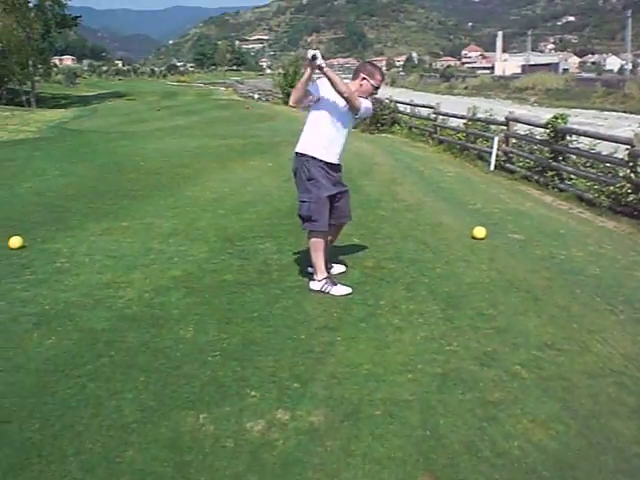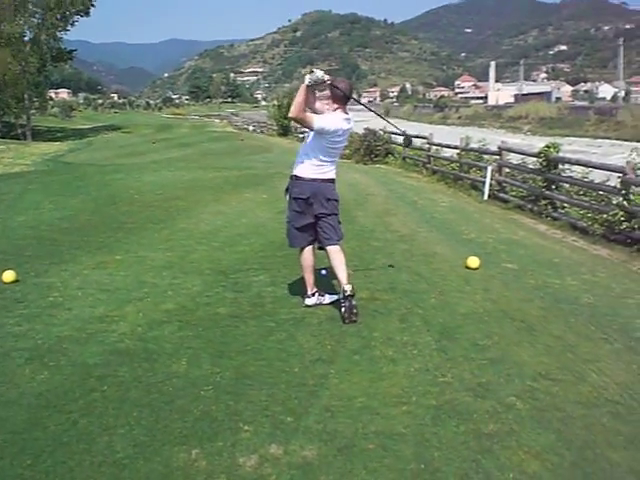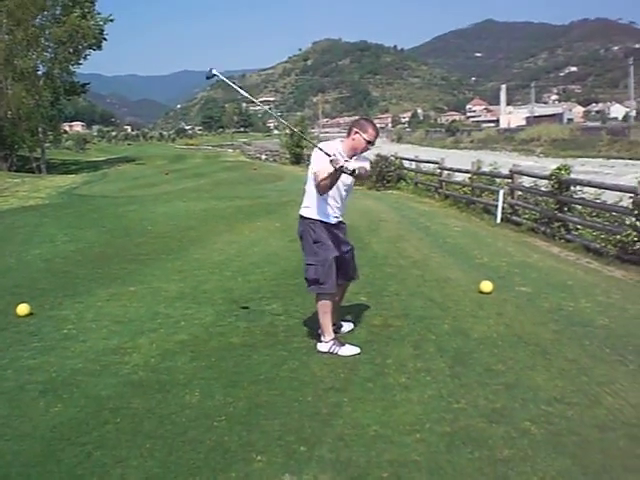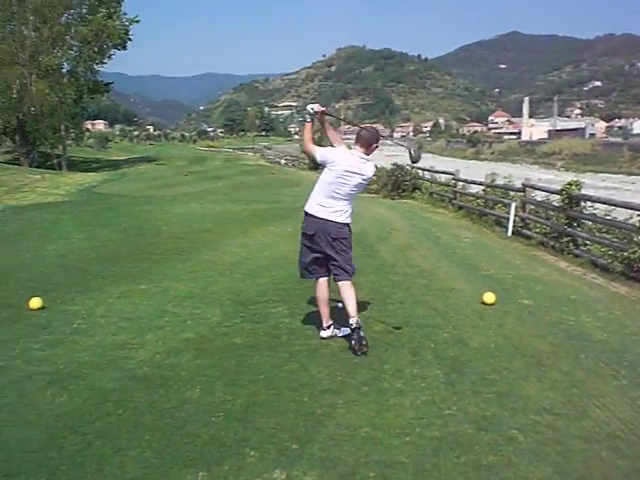
dt=1s
person 1, frame 1
left shoulder: (365, 106)
right shoulder: (322, 85)
left elbow: (348, 96)
right elbow: (294, 102)
left wrist: (325, 69)
right wrist: (310, 70)
left hip: (332, 166)
right hip: (310, 161)
left knee: (339, 218)
right knee: (318, 220)
left ankle: (320, 261)
right ankle: (320, 277)
person 1, frame 2
left shoulder: (331, 122)
right shoulder: (344, 120)
left elbow: (295, 114)
right elbow: (312, 106)
left wrist: (309, 83)
right wrist: (313, 85)
left hip: (303, 185)
right hip: (326, 186)
left knee: (306, 243)
right knee: (332, 242)
left ankle: (311, 293)
right ankle: (346, 288)
person 1, frame 3
left shoulder: (361, 161)
right shoulder: (323, 150)
left elbow: (363, 174)
right elbow: (321, 187)
left wrist: (353, 170)
right wrist: (336, 170)
left hip: (335, 223)
right hip: (314, 222)
left knee: (345, 276)
right knee: (325, 281)
left ankle: (331, 323)
right ankle: (327, 339)
person 1, frame 4
left shoulder: (336, 156)
right shoulder: (369, 169)
left elbow: (307, 147)
right elbow: (340, 145)
left wrist: (312, 118)
right wrist: (322, 118)
left hip: (313, 220)
right hip: (338, 226)
left knee: (321, 274)
right knee: (343, 276)
left ankle: (326, 325)
right ankle: (353, 319)
